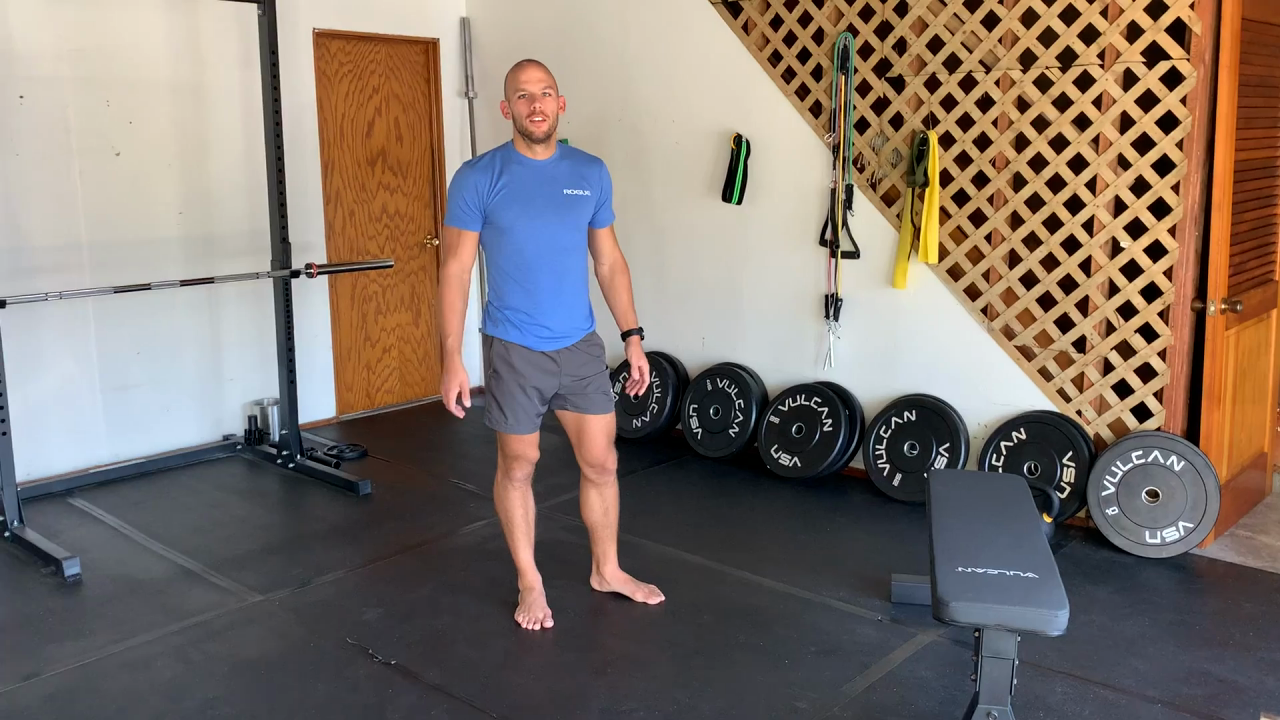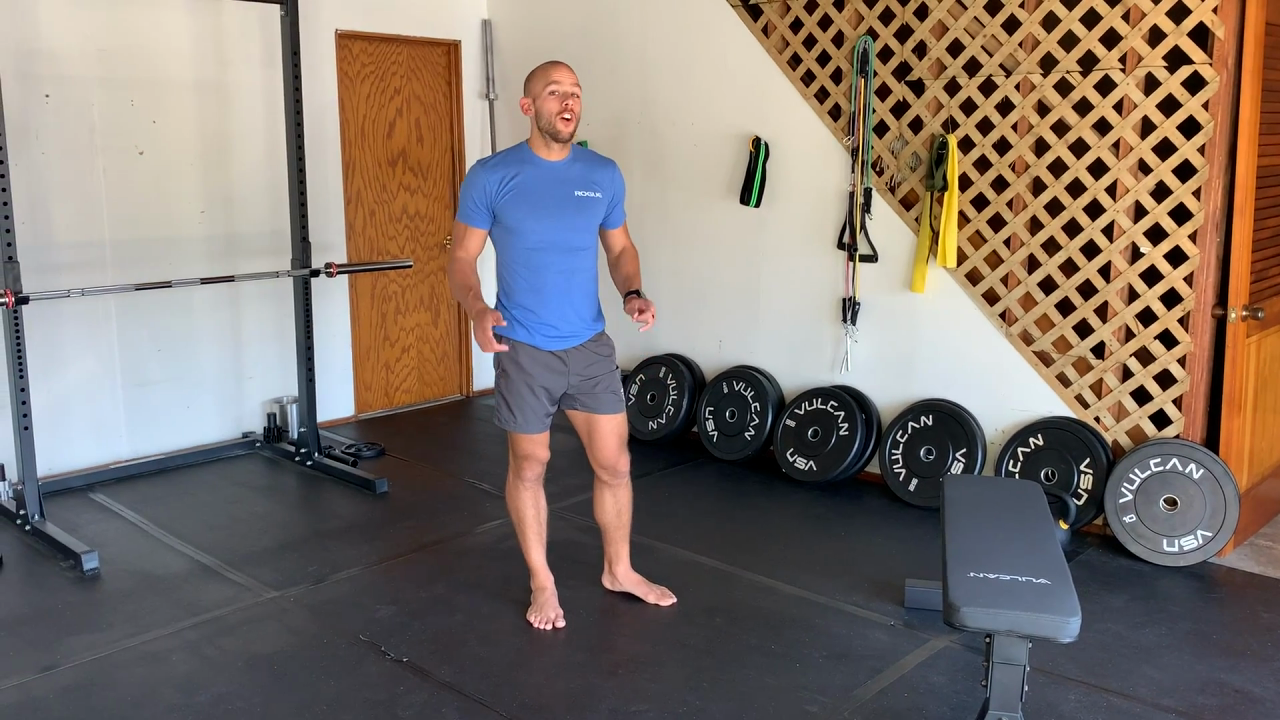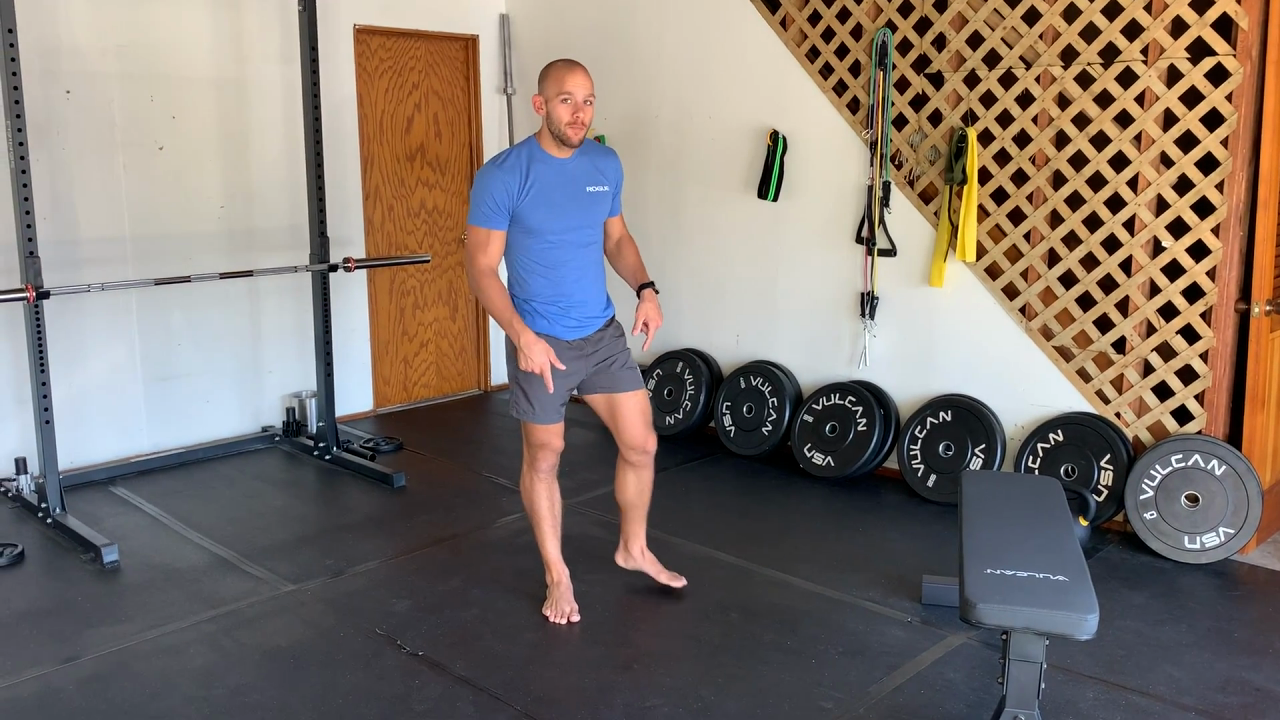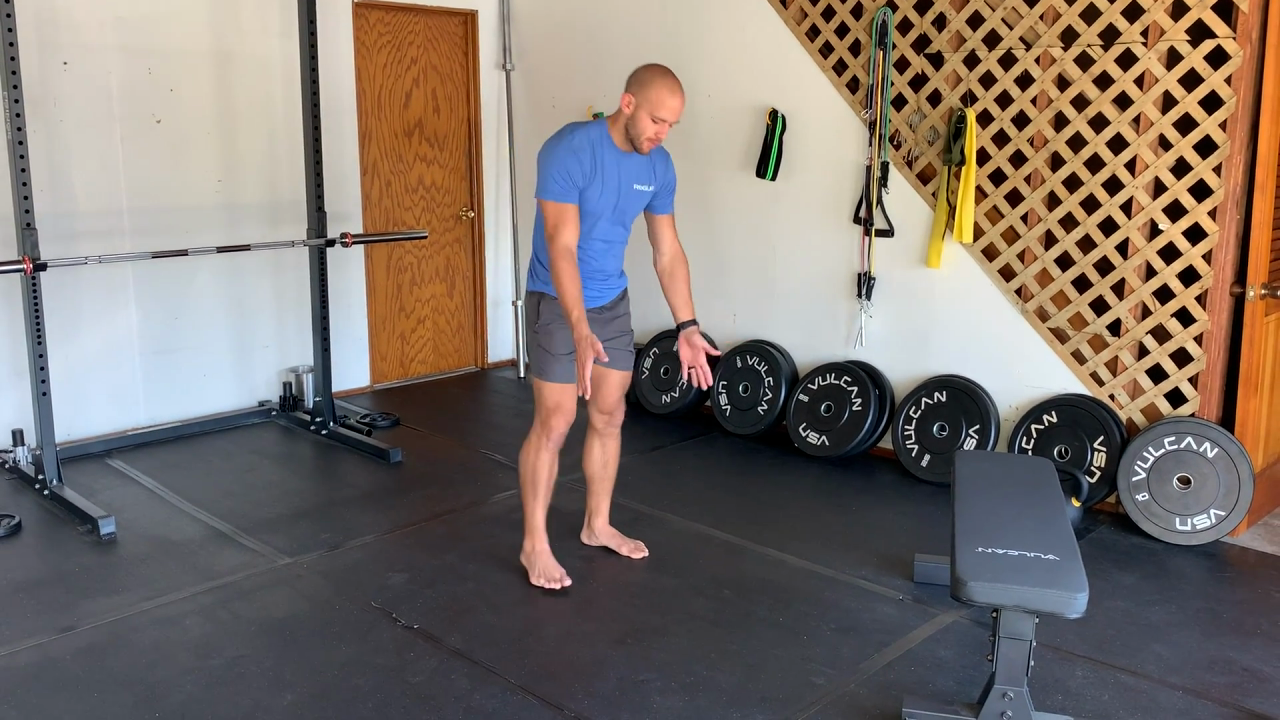
dt=1s
person 1, frame 1
left shoulder: (591, 172)
right shoulder: (478, 177)
left elbow: (608, 259)
right elbow: (455, 270)
left wrist: (633, 336)
right wrist: (451, 359)
left hip: (581, 345)
right hip: (515, 350)
left knee: (601, 463)
right knee: (518, 468)
left ankle: (607, 569)
right ankle: (530, 583)
person 1, frame 2
left shoulder: (604, 174)
right shoulder: (490, 176)
left elbow: (620, 246)
right elbow: (462, 255)
left wrist: (632, 293)
right wrist: (477, 308)
left hip: (591, 346)
right hip: (523, 350)
left knee: (615, 464)
right knee: (529, 468)
left ankle: (619, 570)
right ankle: (542, 582)
person 1, frame 3
left shoulder: (606, 164)
right shoulder: (502, 175)
right elbow: (482, 267)
left wrist: (645, 289)
right wrist: (523, 335)
left hip: (603, 332)
right hip: (541, 341)
left knee: (640, 444)
right knee: (544, 458)
left ankle: (634, 547)
right ankle: (557, 576)
person 1, frame 4
left shoulder: (658, 165)
right shoulder: (568, 151)
left elbow: (668, 252)
right elbow: (562, 248)
left wrist: (686, 327)
right wrist: (580, 332)
left hip: (612, 301)
right hip: (557, 302)
left knee: (609, 417)
right knee: (554, 424)
left ankle: (598, 524)
right ankle: (535, 543)
